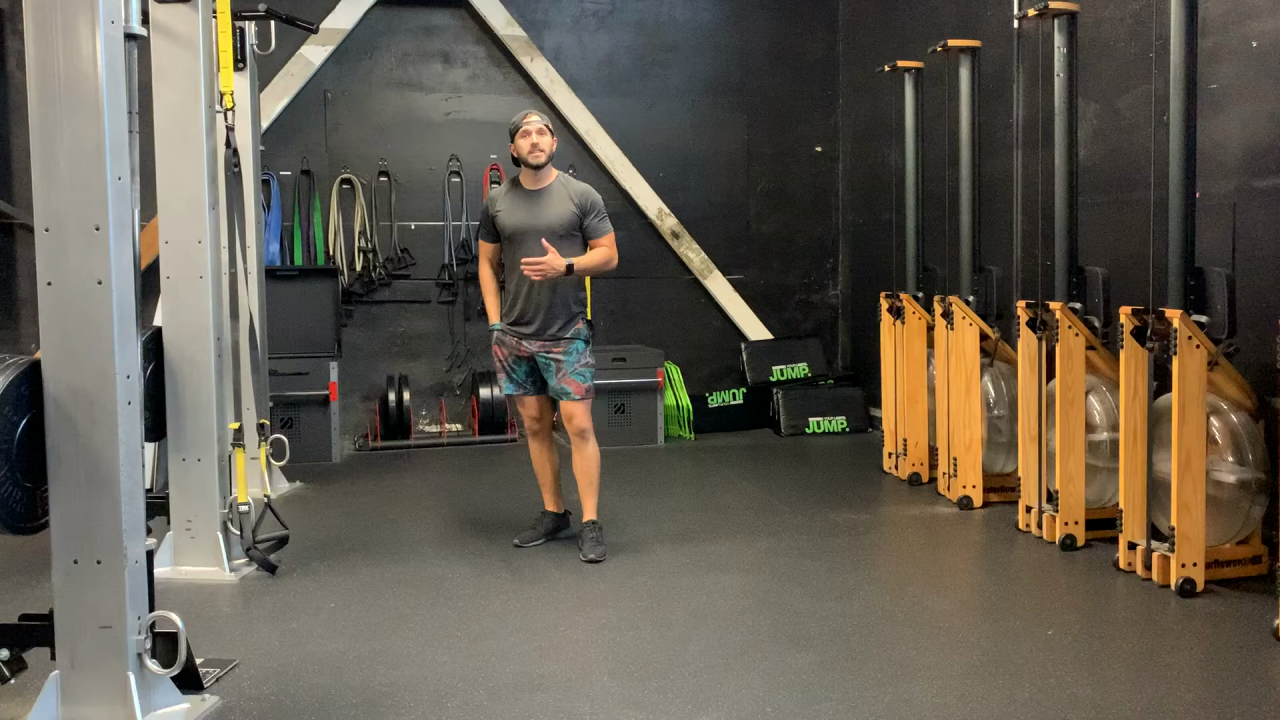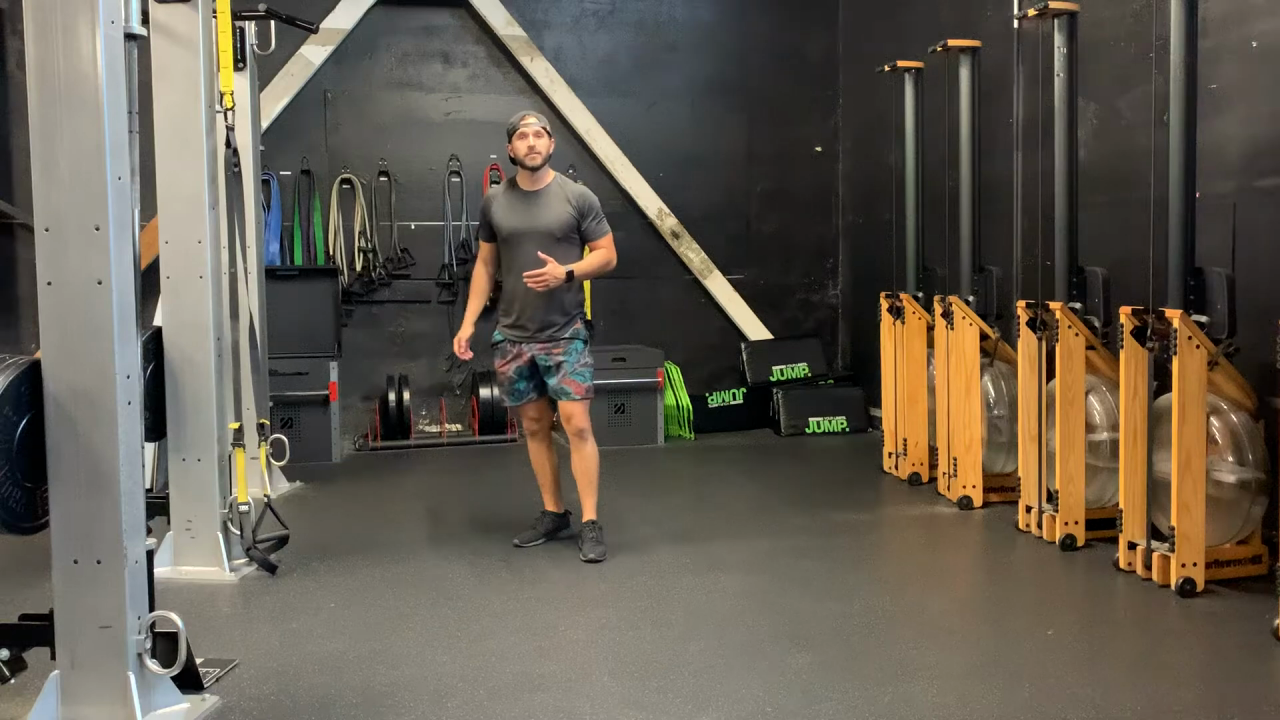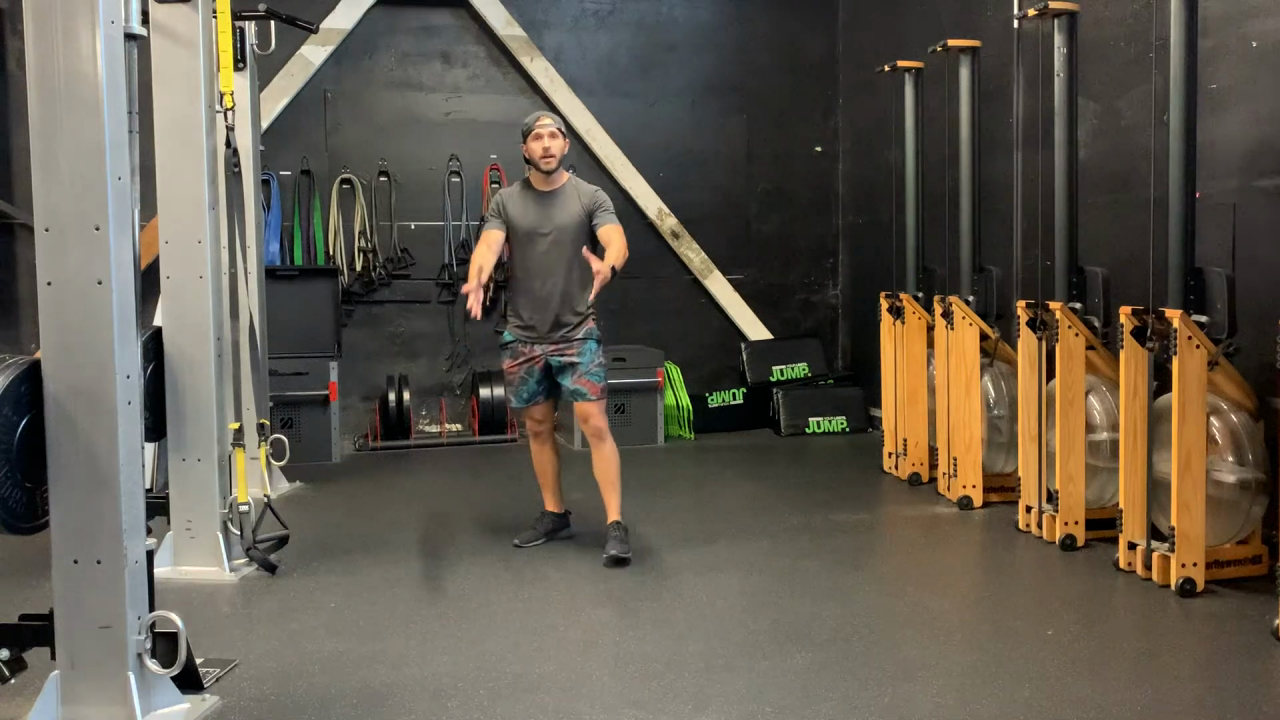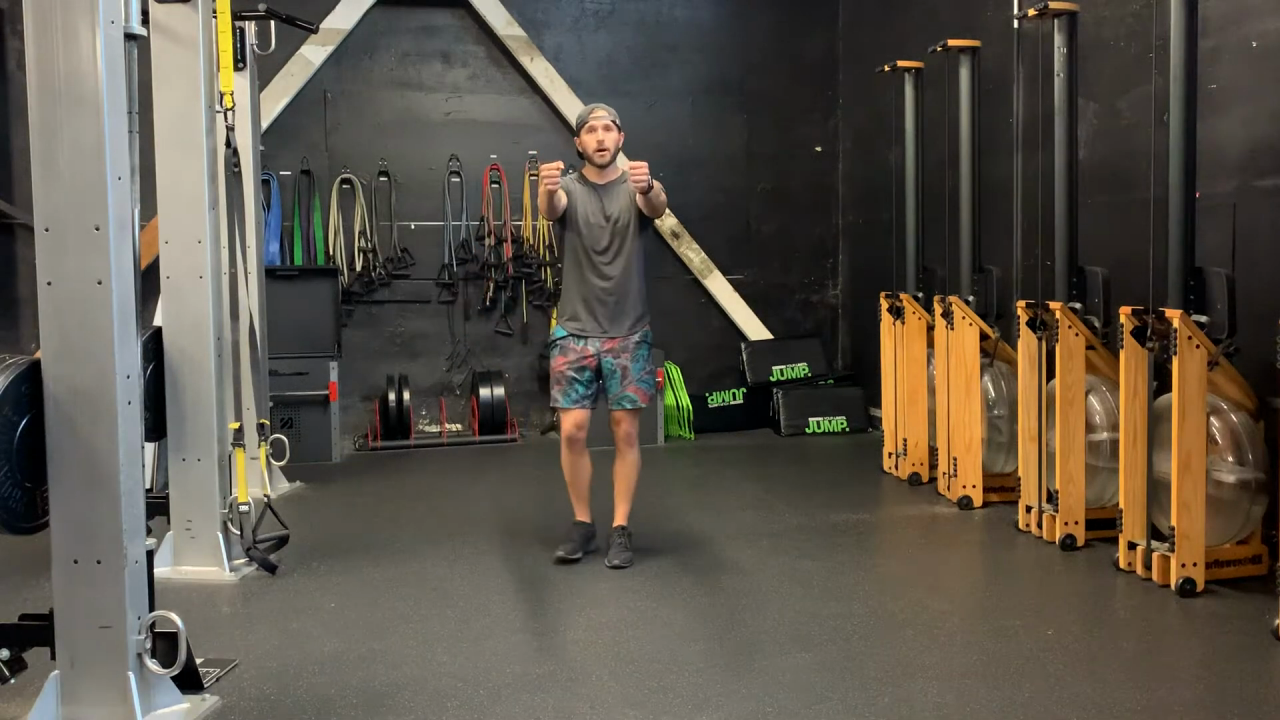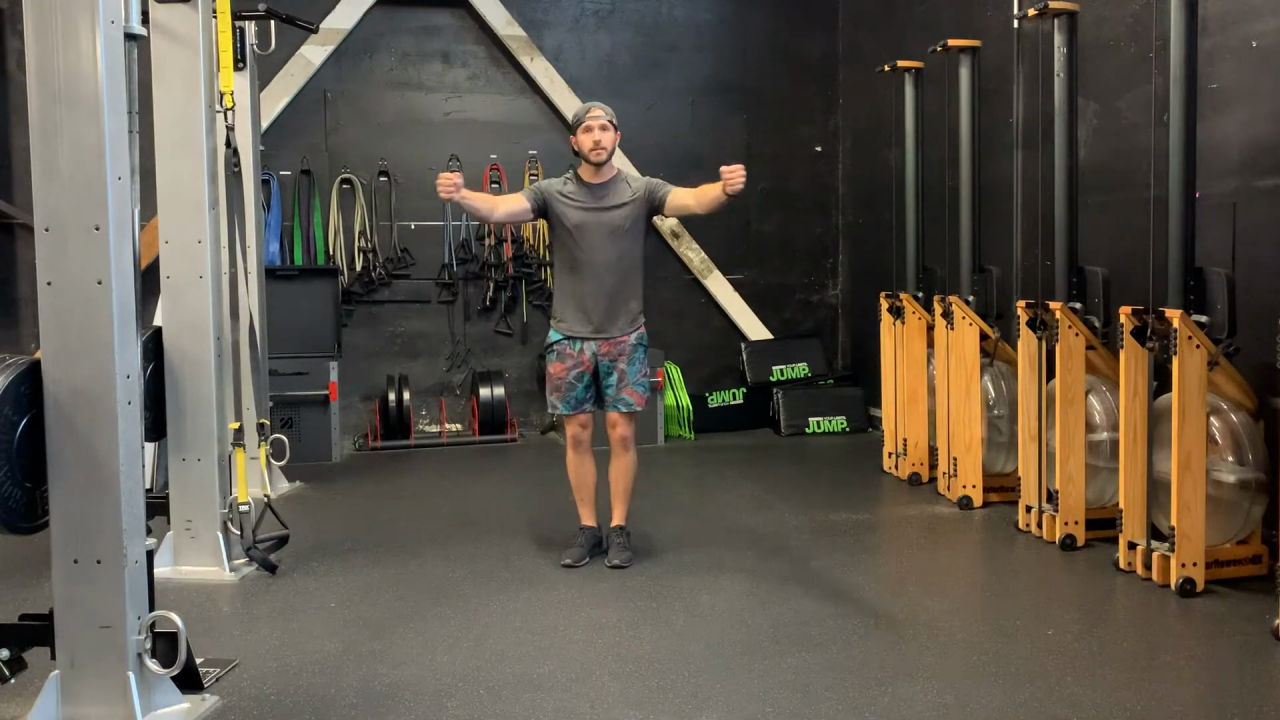
dt=0.7s
person 1, frame 1
left shoulder: (581, 195)
right shoulder: (496, 201)
left elbow: (608, 255)
right elbow: (488, 262)
left wrist: (566, 266)
right wrist: (495, 321)
left hip: (566, 333)
right hip: (516, 335)
left knee: (577, 424)
right knee: (534, 425)
left ankle: (590, 523)
right ankle: (553, 514)
person 1, frame 2
left shoulder: (577, 197)
right shoulder: (494, 201)
left elbow: (607, 255)
right elbow: (485, 264)
left wrist: (567, 273)
right wrist: (467, 323)
left hip: (565, 334)
right hip: (513, 336)
left knee: (577, 424)
right knee: (534, 426)
left ankle: (590, 524)
right ankle: (553, 513)
person 1, frame 3
left shoulder: (590, 196)
right shoulder: (506, 200)
left elbow: (616, 239)
right elbow: (488, 245)
left wrist: (608, 265)
right wrist: (476, 280)
left hip: (577, 333)
right hip: (524, 336)
left knee: (595, 425)
right knee: (538, 427)
left ankle: (616, 525)
right ankle: (555, 514)
person 1, frame 4
left shoulder: (638, 188)
right shoulder: (568, 189)
left elbow: (658, 206)
right elbow: (549, 209)
left wrist: (647, 186)
right wrist: (546, 187)
left hip: (628, 334)
right hip: (573, 332)
left knee: (626, 433)
right knee: (572, 431)
left ankle: (620, 529)
right ankle: (582, 525)
person 1, frame 5
left shoulder: (641, 190)
right shoulder: (553, 192)
left elbow: (695, 201)
right elbow: (498, 209)
left wrist: (727, 188)
right wrist: (456, 195)
left hip: (625, 335)
right hip: (569, 336)
left knee: (622, 433)
right knee: (577, 434)
left ankle: (619, 529)
right ankle: (588, 529)
